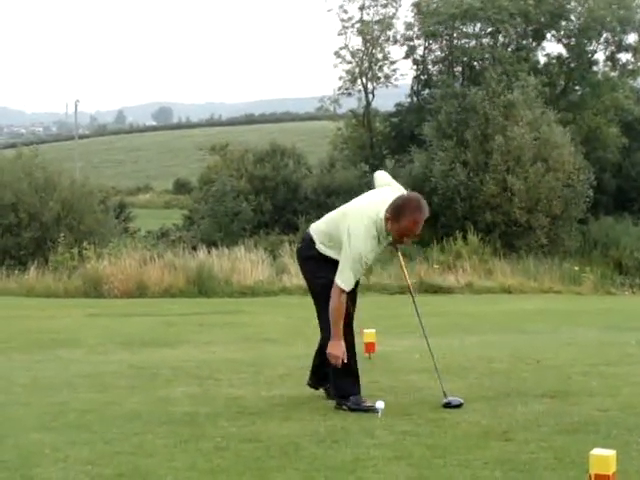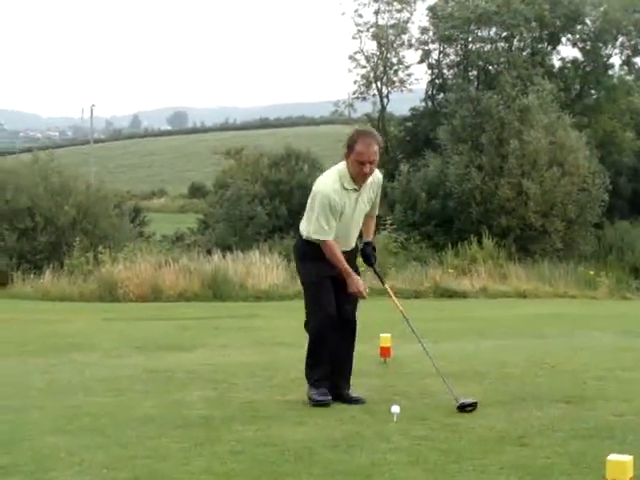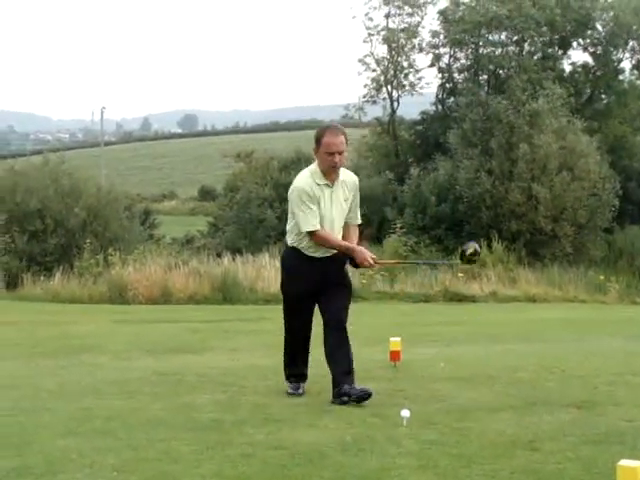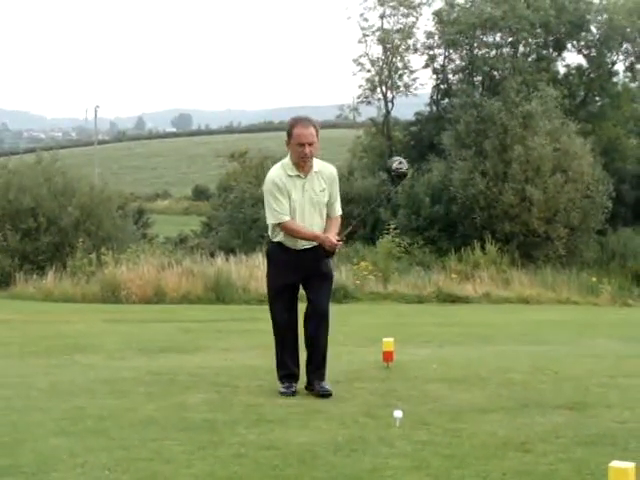
dt=0.4s
person 1, frame 1
left shoulder: (400, 197)
right shoulder: (362, 240)
left elbow: (379, 175)
right elbow: (339, 291)
right wrist: (336, 339)
left hip: (337, 250)
right hip: (317, 254)
left knee: (342, 317)
right knee: (339, 319)
left ankle: (321, 377)
right ankle: (347, 394)
person 1, frame 2
left shoulder: (376, 178)
right shoulder: (327, 189)
right elbow: (324, 240)
left wrist: (368, 242)
right wrist: (350, 277)
left hip: (346, 252)
right hip: (313, 252)
left knee: (346, 320)
right knee: (323, 316)
left ankle: (338, 385)
right ankle: (318, 383)
person 1, frame 3
left shoulder: (351, 181)
right shoulder: (302, 186)
left elbow: (352, 222)
right elbow: (314, 233)
left wrist: (353, 250)
right wrist: (353, 250)
left hip: (333, 262)
right hip: (300, 262)
left knee: (336, 323)
right knee: (298, 325)
left ankle: (343, 386)
right ankle: (296, 378)
person 1, frame 4
left shoulder: (329, 172)
right shoulder: (275, 178)
left elbow: (334, 213)
right elbow: (284, 223)
left wrist: (330, 238)
right wrist: (319, 237)
left hip: (317, 256)
right hip: (283, 255)
left knee: (319, 314)
right knee: (284, 320)
left ankle: (316, 378)
right ankle: (288, 378)
